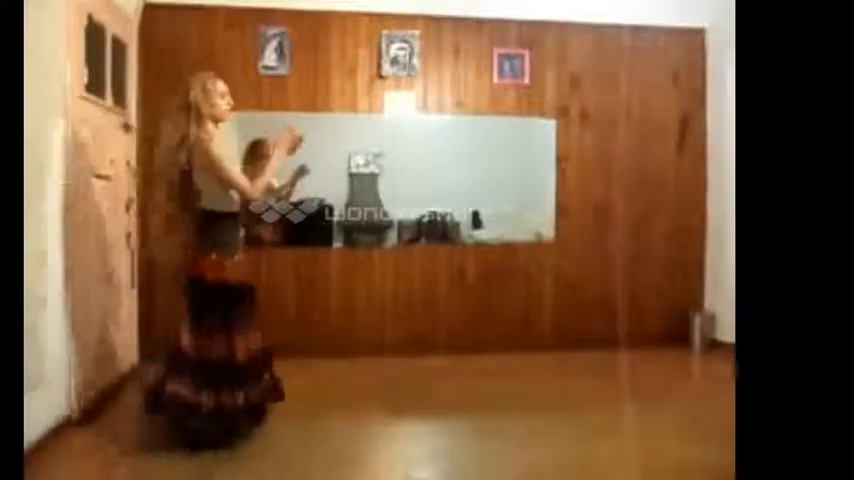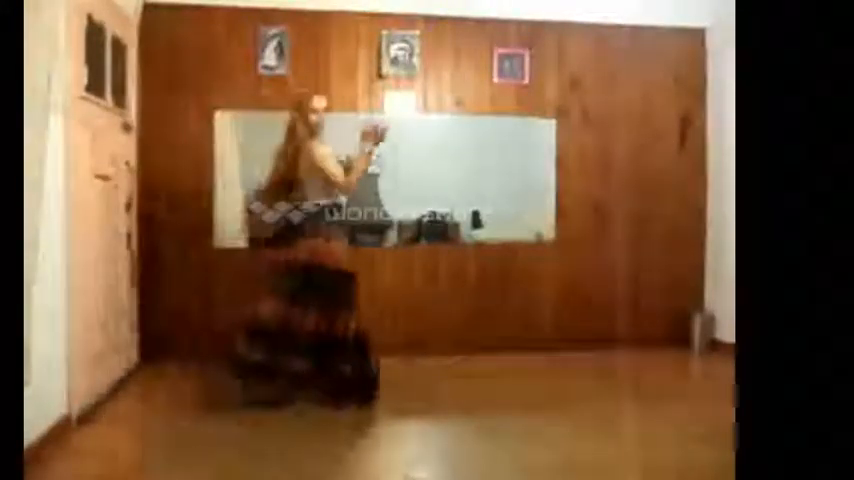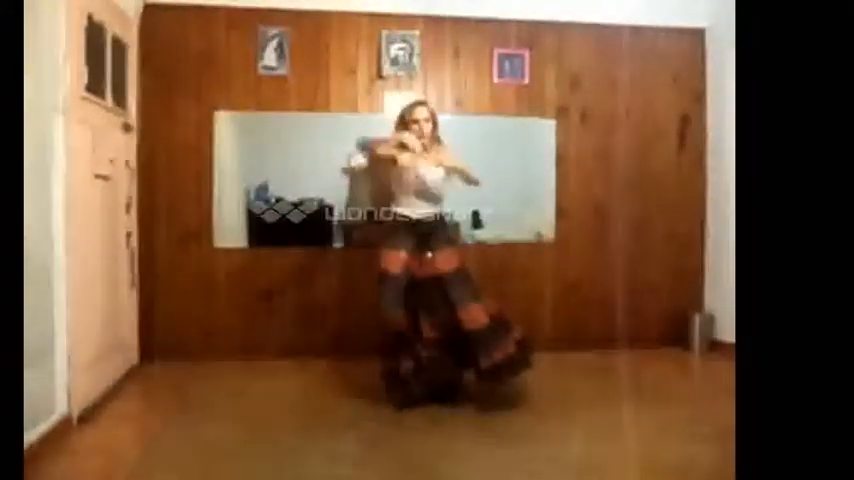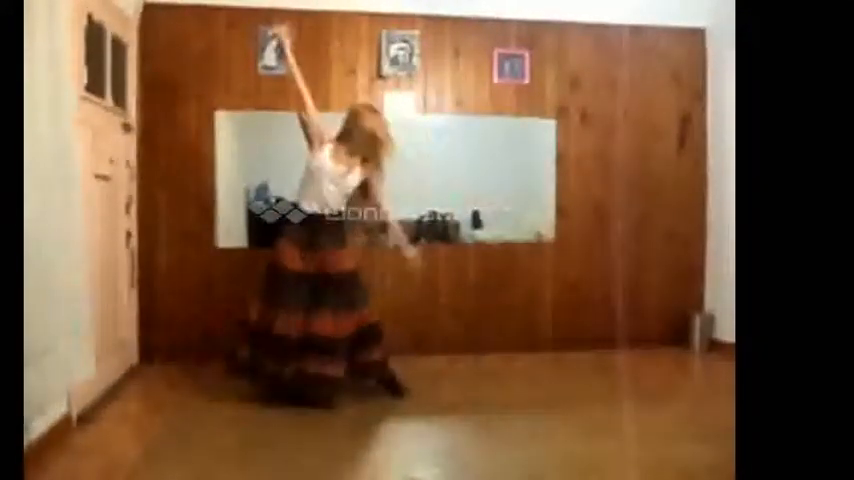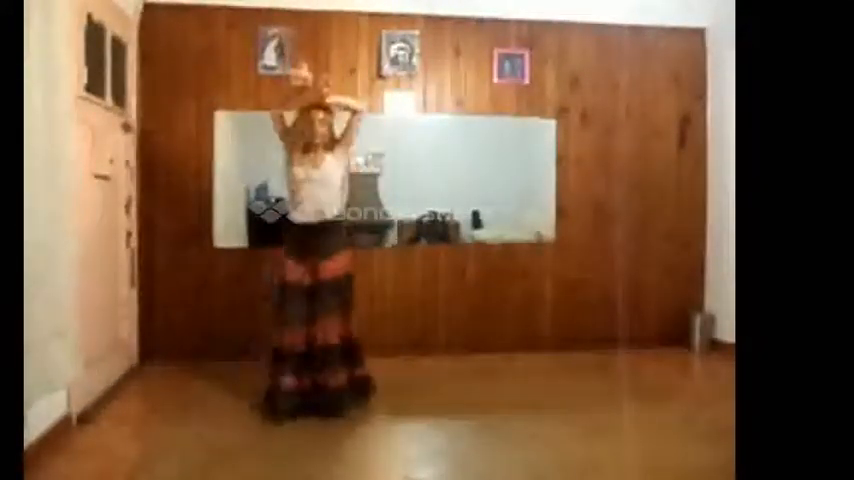
dt=1s
person 1, frame 1
left shoulder: (203, 141)
right shoulder: (204, 143)
left elbow: (237, 188)
right elbow: (250, 192)
left wrist: (275, 155)
right wrist: (276, 154)
left hip: (216, 242)
right hip: (219, 246)
left knee: (223, 332)
right knee: (219, 333)
left ankle: (214, 414)
right ankle: (211, 420)
person 1, frame 2
left shoulder: (312, 148)
right shoulder: (313, 149)
left elbow: (345, 175)
right elbow: (346, 184)
left wrist: (367, 147)
right wrist: (367, 148)
left hip: (315, 223)
right hip: (320, 227)
person 1, frame 3
left shoulder: (442, 153)
right shoulder: (398, 153)
left elbow: (474, 181)
right elbow: (370, 148)
left wrist: (455, 166)
right wrist: (400, 144)
left hip: (435, 231)
right hip: (402, 232)
left knee: (455, 297)
right knee: (393, 300)
left ankle: (445, 378)
right ankle: (408, 378)
person 1, frame 4
left shoulder: (367, 165)
right shoulder: (322, 143)
left elbow: (380, 205)
right elbow: (304, 96)
left wrist: (403, 242)
right wrist: (287, 51)
left hip: (334, 235)
right hip: (300, 229)
left knee: (342, 308)
right knee: (290, 306)
left ankle: (323, 381)
right ankle: (287, 381)
person 1, frame 5
left shoulder: (340, 151)
right shoulder: (292, 150)
left elbow: (358, 109)
right elbow: (275, 113)
left wrist: (327, 98)
right wrist: (297, 89)
left hip: (331, 239)
right hip: (297, 239)
left knee: (331, 319)
right knee: (294, 318)
left ankle: (333, 392)
right ankle: (291, 393)
